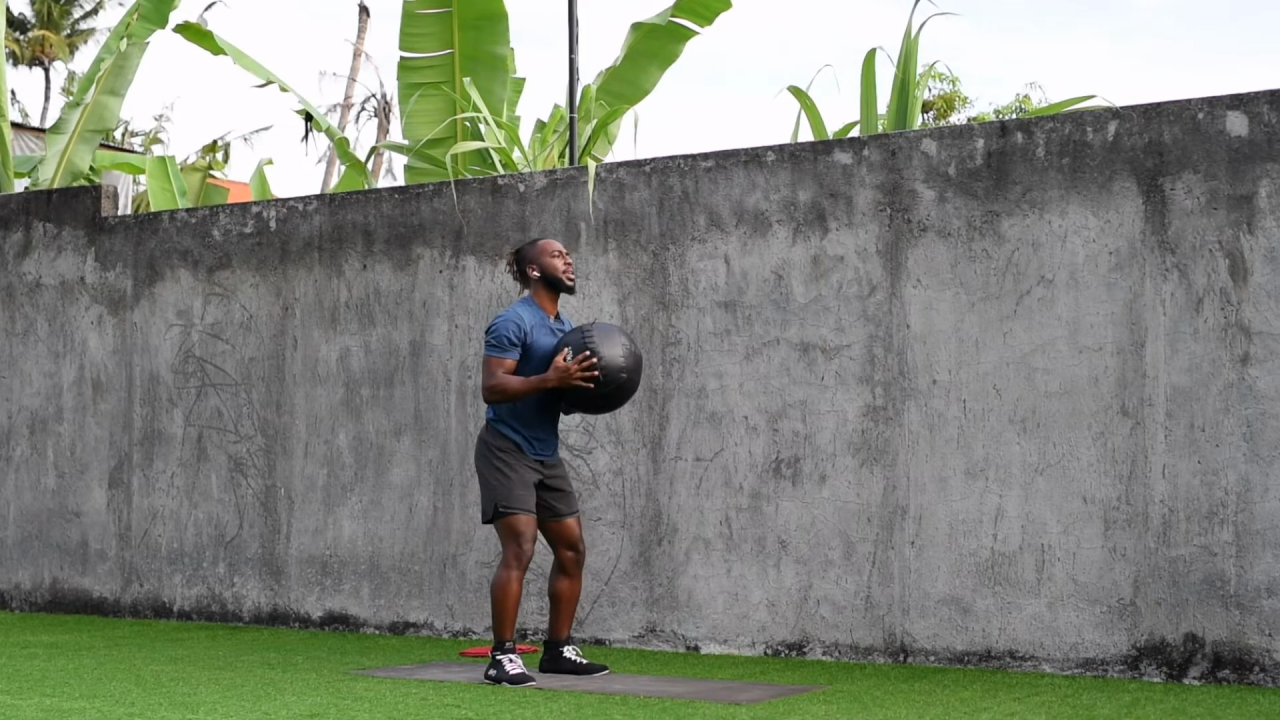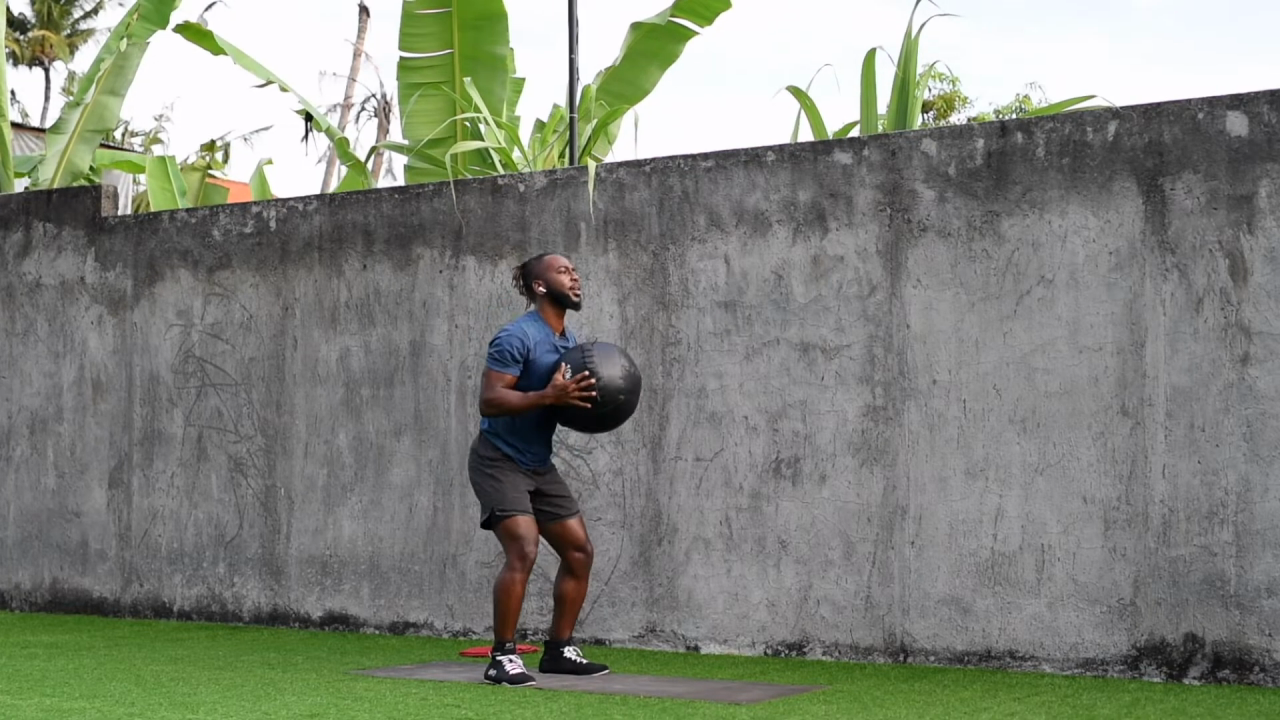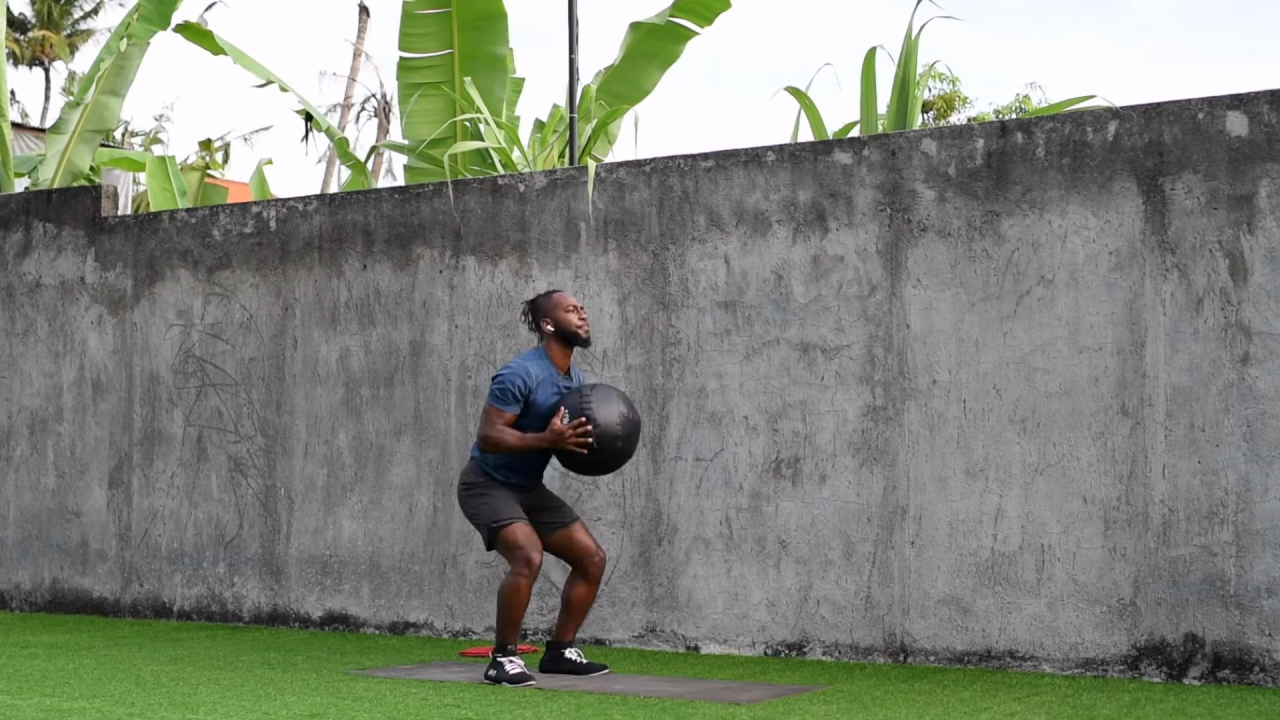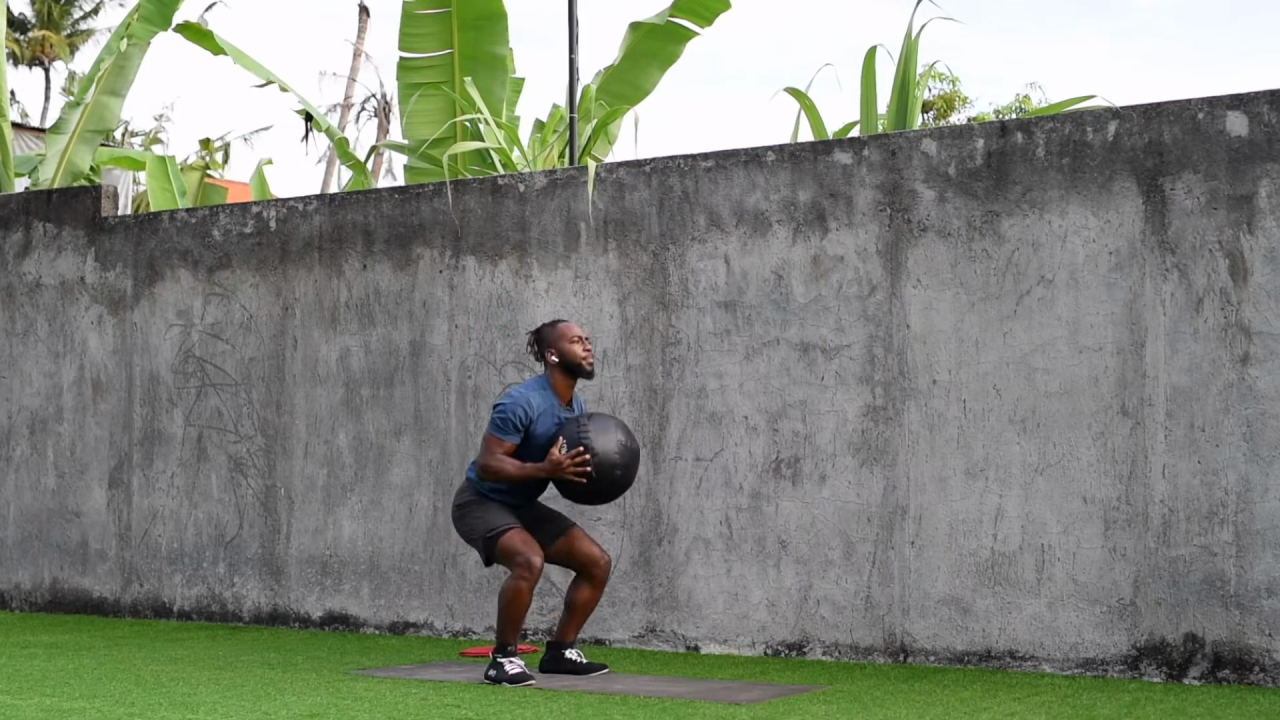
dt=0.1s
person 1, frame 1
left shoulder: (566, 326)
right shoulder: (513, 320)
right elbow: (492, 386)
left wrist: (584, 383)
right wrist: (551, 378)
left hip: (546, 453)
right hip: (507, 449)
left knee: (572, 551)
right knee: (519, 551)
left ankle: (558, 649)
right ankle: (502, 656)
person 1, frame 2
left shoulder: (569, 339)
right shoulder: (517, 336)
right elbow: (490, 400)
left wrist: (590, 404)
right wrist: (548, 396)
left hip: (538, 464)
right hip: (497, 461)
left knee: (579, 551)
right knee: (523, 551)
left ankle: (559, 650)
right ankle: (502, 657)
person 1, frame 3
left shoulder: (574, 378)
right shoulder: (521, 373)
left elbow: (565, 434)
right elbow: (489, 436)
left wrist: (587, 443)
right wrist: (548, 439)
left hip: (530, 488)
right hip: (489, 485)
left knee: (592, 558)
right knee: (528, 557)
left ankle: (560, 650)
right ankle: (503, 657)
person 1, frame 4
left shoulder: (576, 406)
right shoulder: (522, 402)
left elbow: (572, 469)
right elbow: (488, 465)
left wrist: (593, 471)
right wrist: (547, 469)
left hip: (524, 508)
right hip: (481, 504)
left knee: (597, 563)
right knee: (530, 562)
left ankle: (561, 649)
right ankle: (504, 655)
